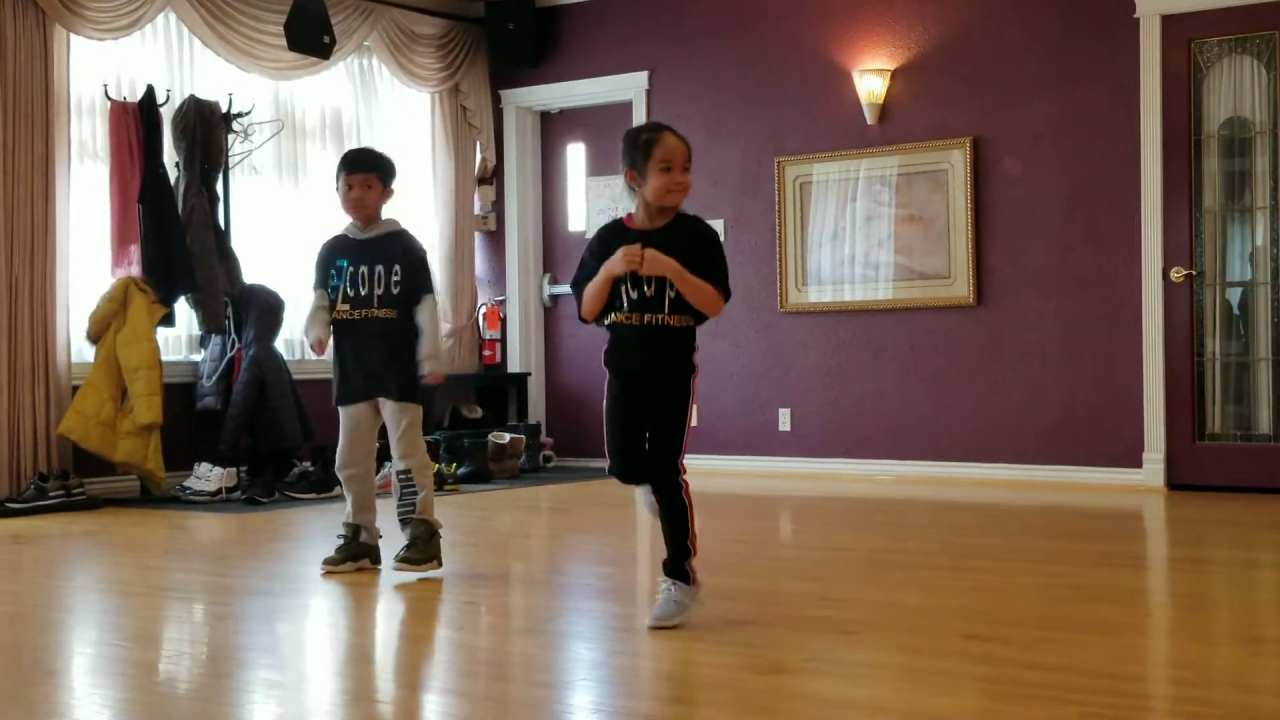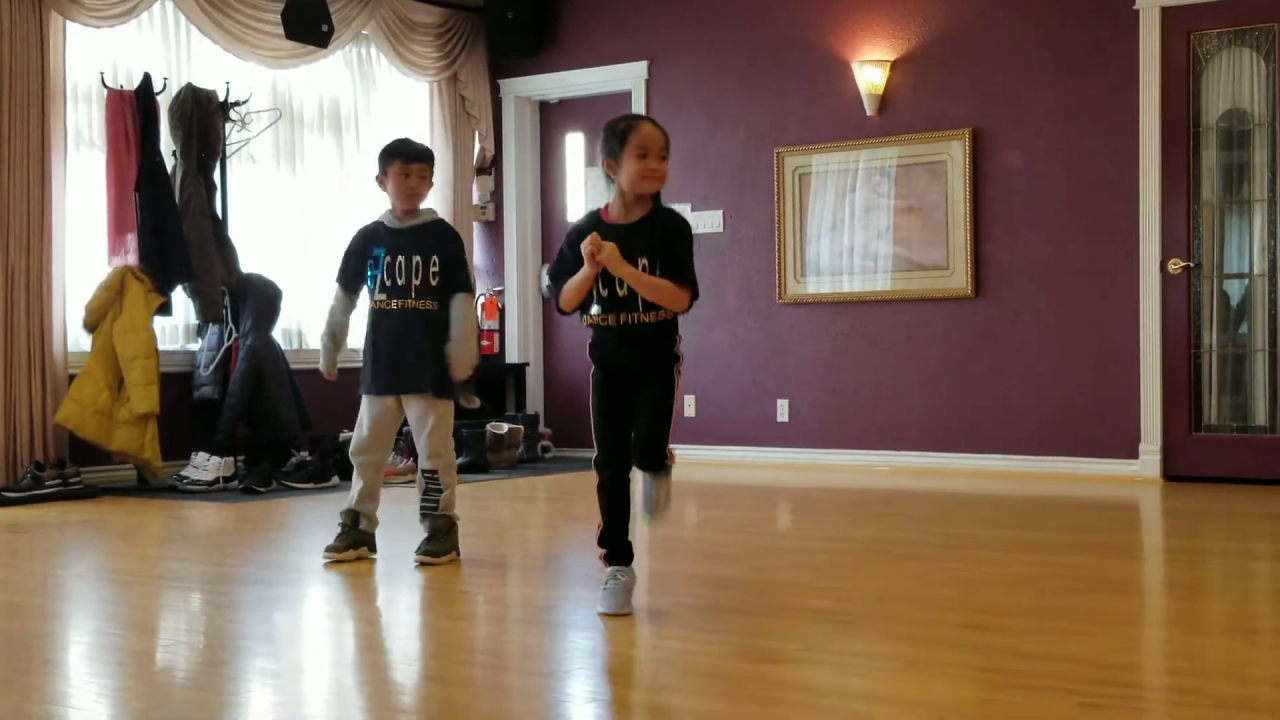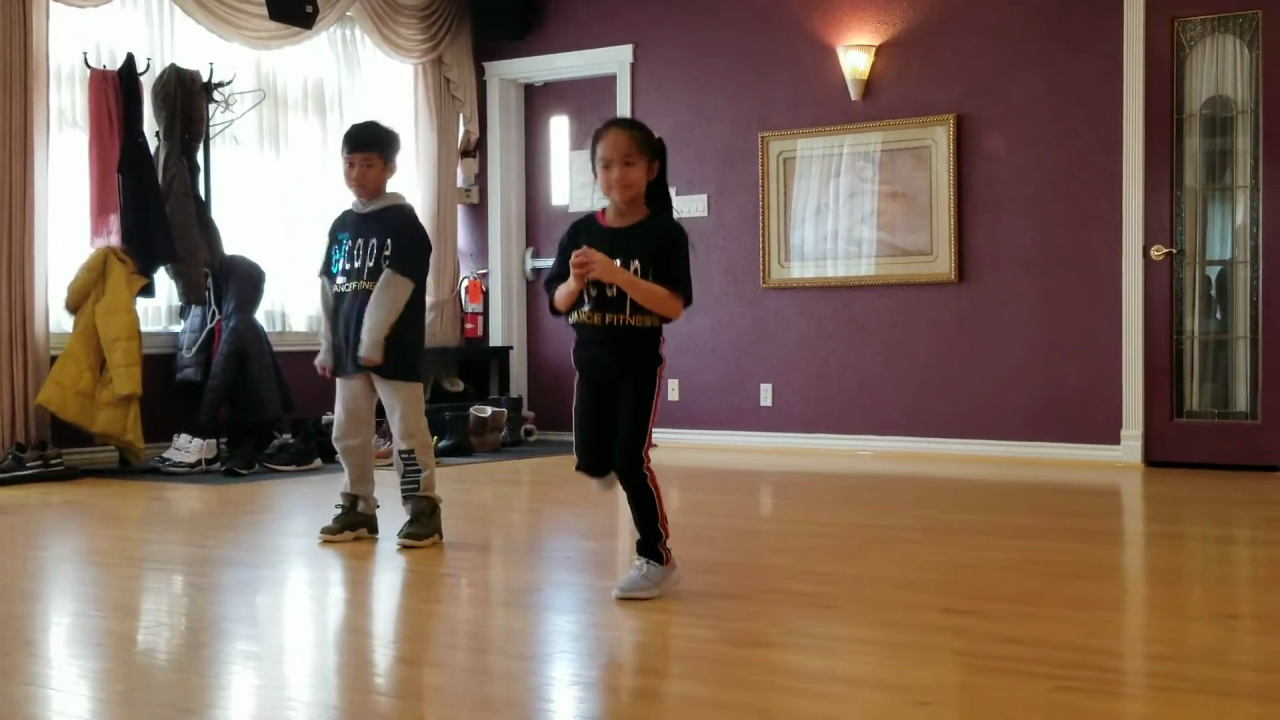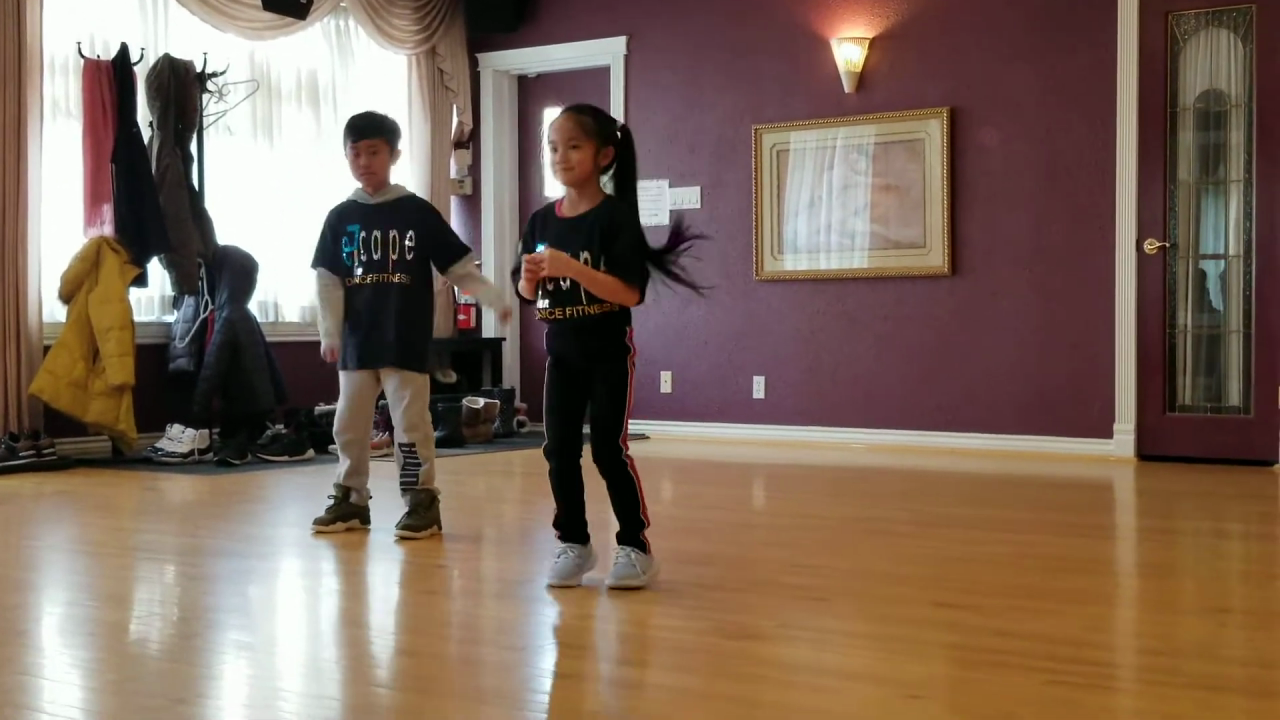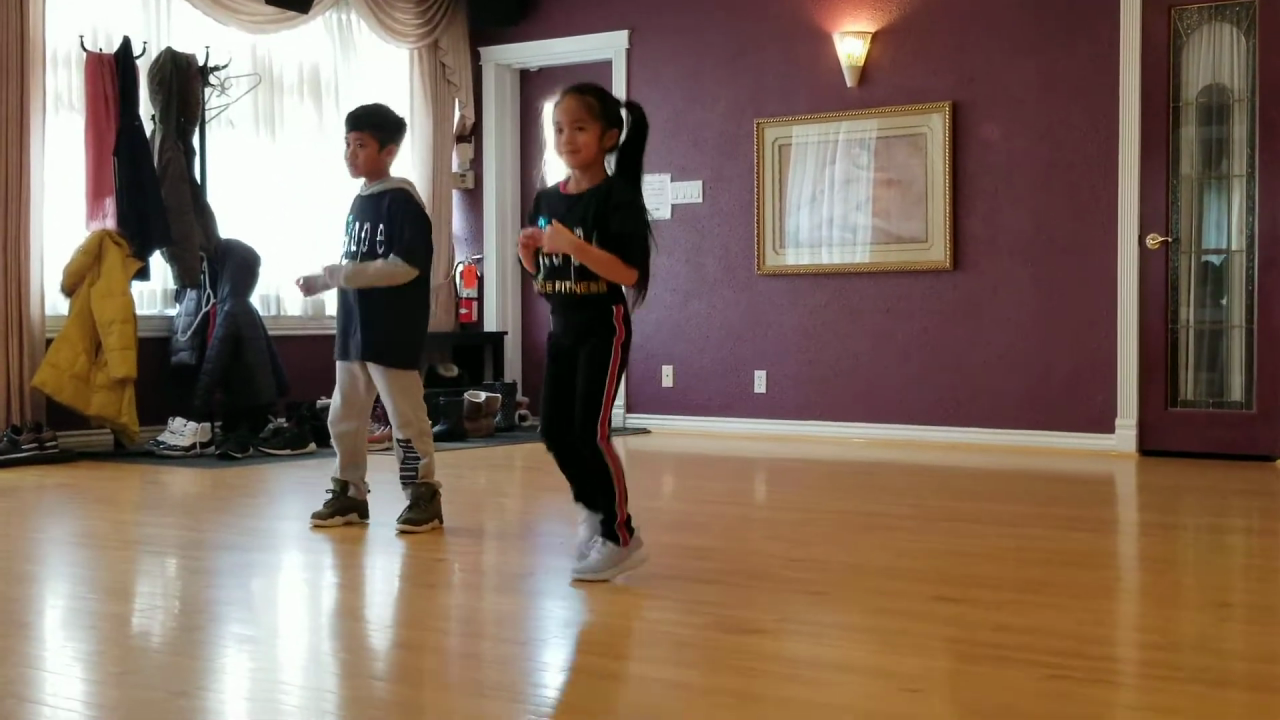
dt=0.5s
person 1, frame 1
left shoulder: (696, 235)
right shoulder: (609, 238)
left elbow: (714, 305)
right elbow: (587, 311)
left wrist: (668, 268)
right wrist: (609, 270)
left hip: (674, 368)
right hip: (623, 368)
left knee: (667, 468)
right knee: (624, 464)
left ankle: (681, 577)
right ankle: (651, 476)
person 1, frame 2
left shoulder: (671, 227)
right shoulder: (587, 230)
left elbow: (680, 299)
right elbow: (564, 302)
left wrist: (621, 266)
right wrist: (590, 268)
left hip: (657, 360)
right hip: (608, 361)
left knee: (648, 451)
right knee: (610, 464)
left ankle: (656, 469)
right ankle: (617, 565)
person 1, frame 3
left shoulder: (664, 233)
right shoulder: (582, 230)
left elbow: (673, 306)
right elbow: (557, 303)
left wrist: (617, 275)
right wrist: (575, 281)
left hip: (639, 360)
right hip: (591, 358)
left knee: (631, 460)
right knee: (590, 461)
left ankle: (657, 557)
right ankle: (610, 463)
person 1, frame 4
left shoulder: (617, 217)
right shoulder: (540, 220)
left elbow: (631, 292)
right elbow: (528, 294)
left wrist: (571, 267)
right wrist: (531, 275)
left hip: (609, 347)
right hip: (562, 350)
left knee: (609, 448)
right knee: (560, 449)
left ankle: (636, 546)
right ankle: (573, 542)
person 1, frame 5
left shoulder: (617, 198)
right shoulder: (548, 200)
left elbow: (630, 273)
right elbow: (536, 270)
left wrist: (573, 246)
right wrist: (529, 250)
left hip: (604, 328)
right hip: (562, 329)
left knee: (587, 432)
right knee: (555, 434)
left ankle: (622, 539)
right ankle: (596, 510)
person 2, frame 1
left shoulder: (404, 246)
right shoulder: (334, 249)
left elbow: (425, 304)
right elbow: (322, 302)
left wrist: (431, 354)
right wrist: (318, 331)
left hip: (398, 372)
right hip: (351, 372)
left knee: (408, 453)
right knee: (354, 460)
left ankle: (423, 537)
right ankle: (362, 540)
person 2, frame 2
left shoulder: (443, 237)
right shoulder: (368, 238)
left elbow: (461, 300)
right elbow: (345, 295)
left wrist: (463, 355)
right wrist: (330, 351)
left hip: (428, 366)
right hip: (381, 364)
left knee: (434, 448)
right knee: (366, 447)
left ankle: (441, 528)
right ankle: (359, 527)
person 2, frame 3
left shoulder: (403, 222)
right shoulder: (341, 224)
left elbow: (396, 286)
right elbow: (329, 287)
left wrist: (374, 339)
right wrist: (326, 345)
left hip: (393, 350)
right hip: (349, 349)
left knee: (408, 431)
right knee: (348, 433)
left ankle: (423, 511)
right ankle: (358, 507)
person 2, frame 4
left shoulder: (419, 212)
right shoulder: (341, 217)
left elbow: (457, 263)
right elbow: (328, 278)
left wrist: (491, 295)
right wrist: (330, 332)
left hip: (407, 340)
right hip: (357, 340)
left knee: (411, 422)
right knee: (349, 424)
left ankle: (422, 502)
right ankle: (351, 499)
person 2, frame 5
left shoulder: (403, 203)
right shoulder: (359, 203)
left elbow: (402, 267)
left wrist: (336, 276)
right wrist: (321, 278)
left hip: (393, 333)
right hip: (354, 333)
left knee: (406, 417)
right knee: (344, 419)
left ankle: (424, 496)
right ankle: (350, 493)
